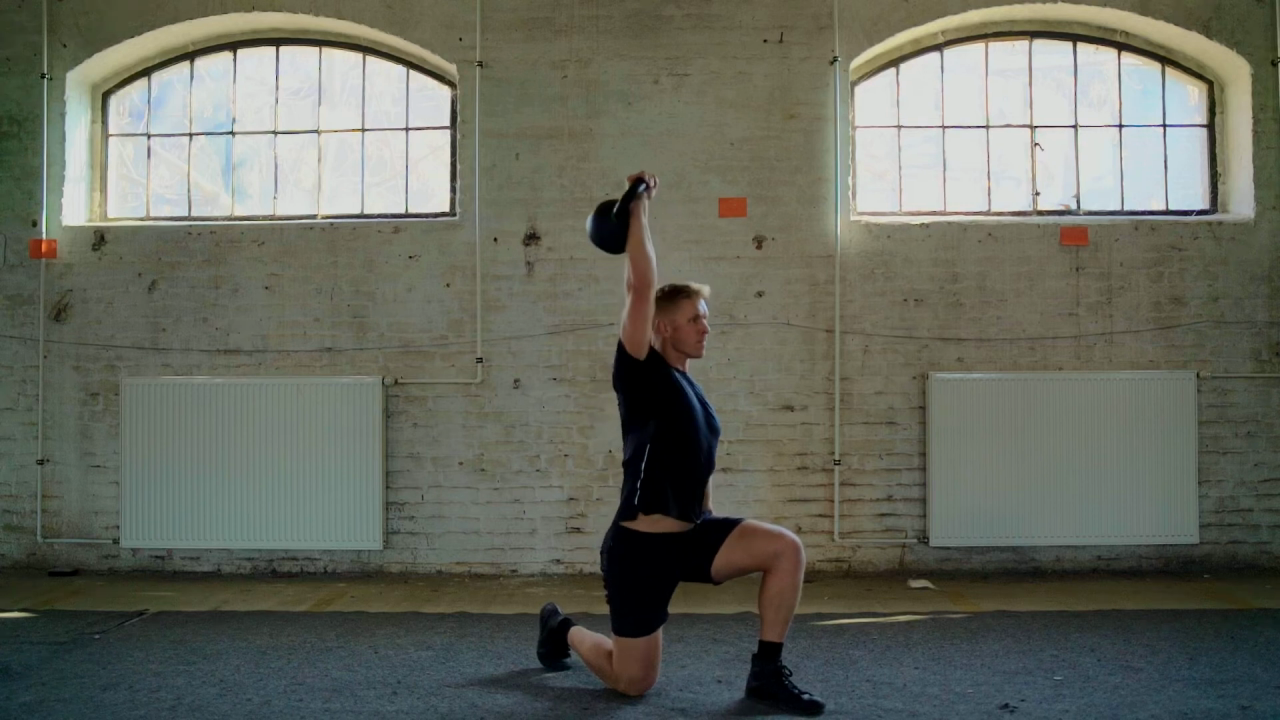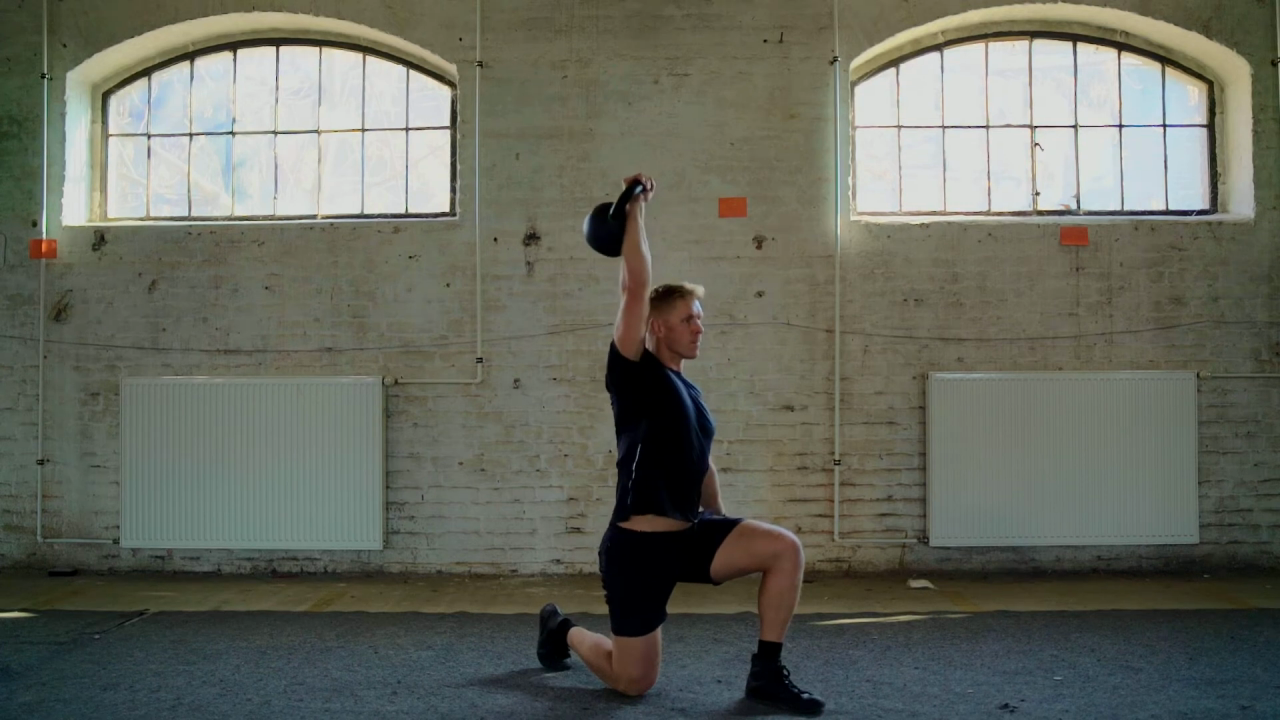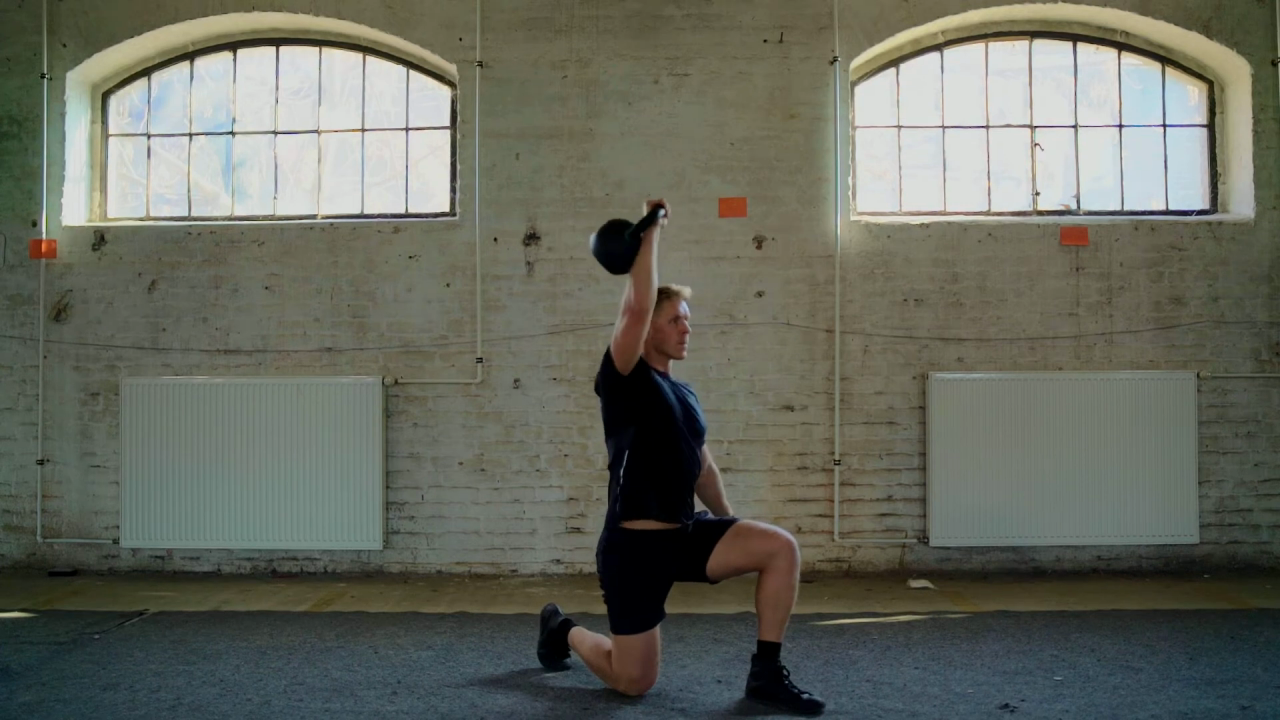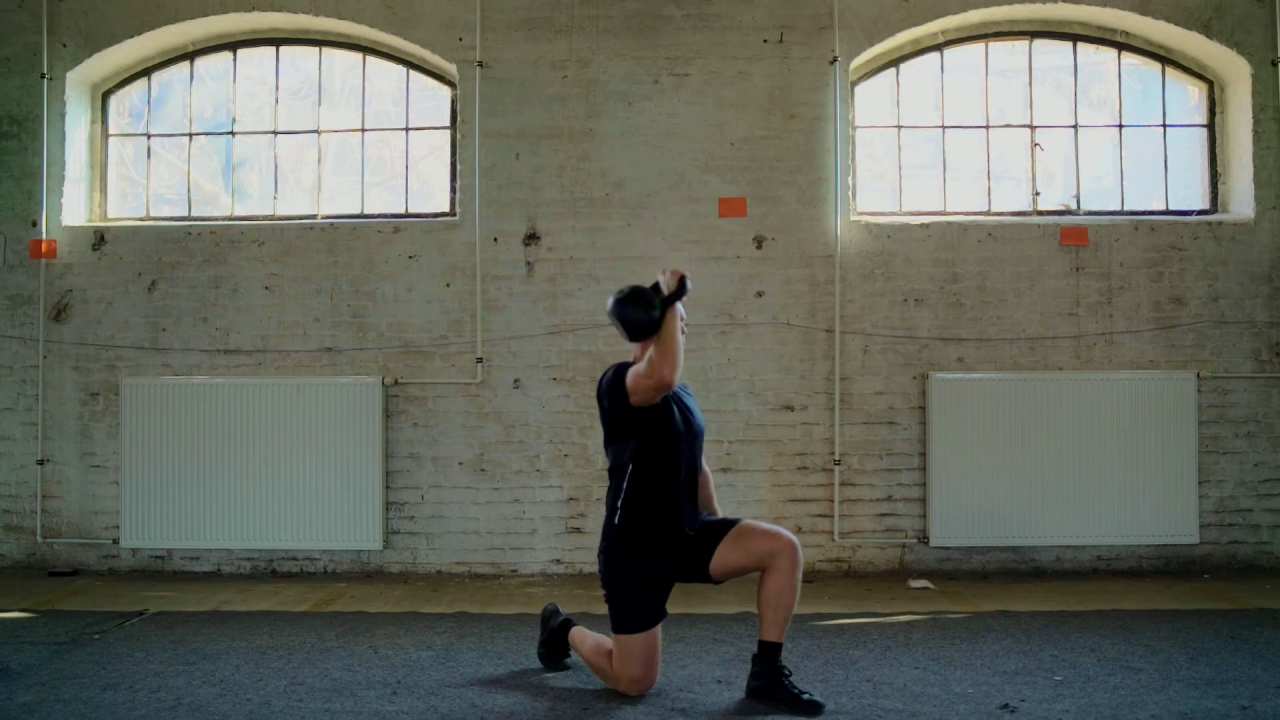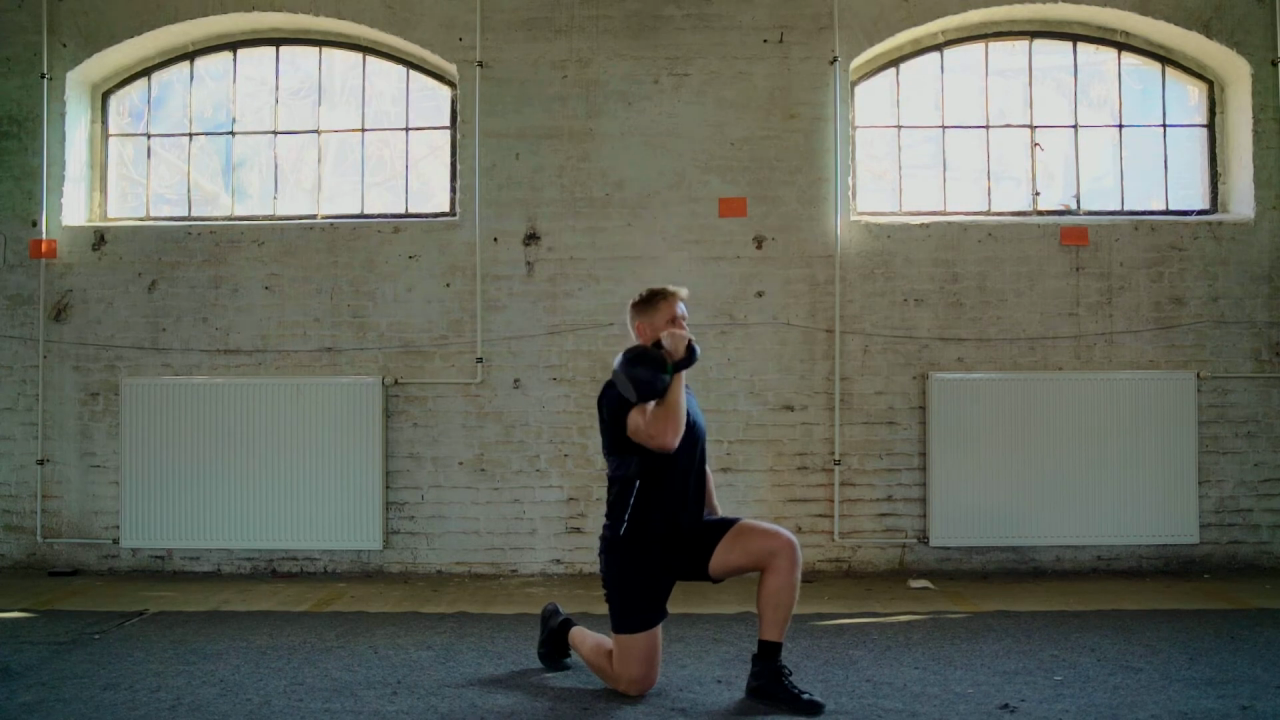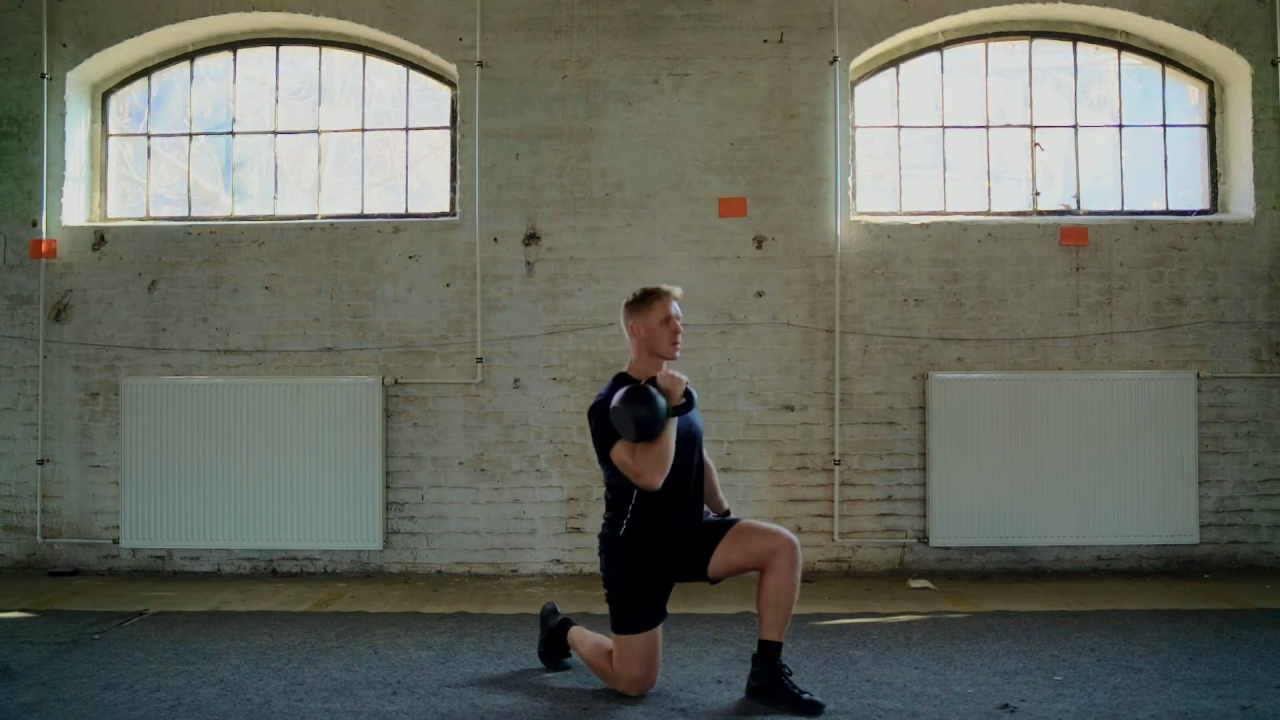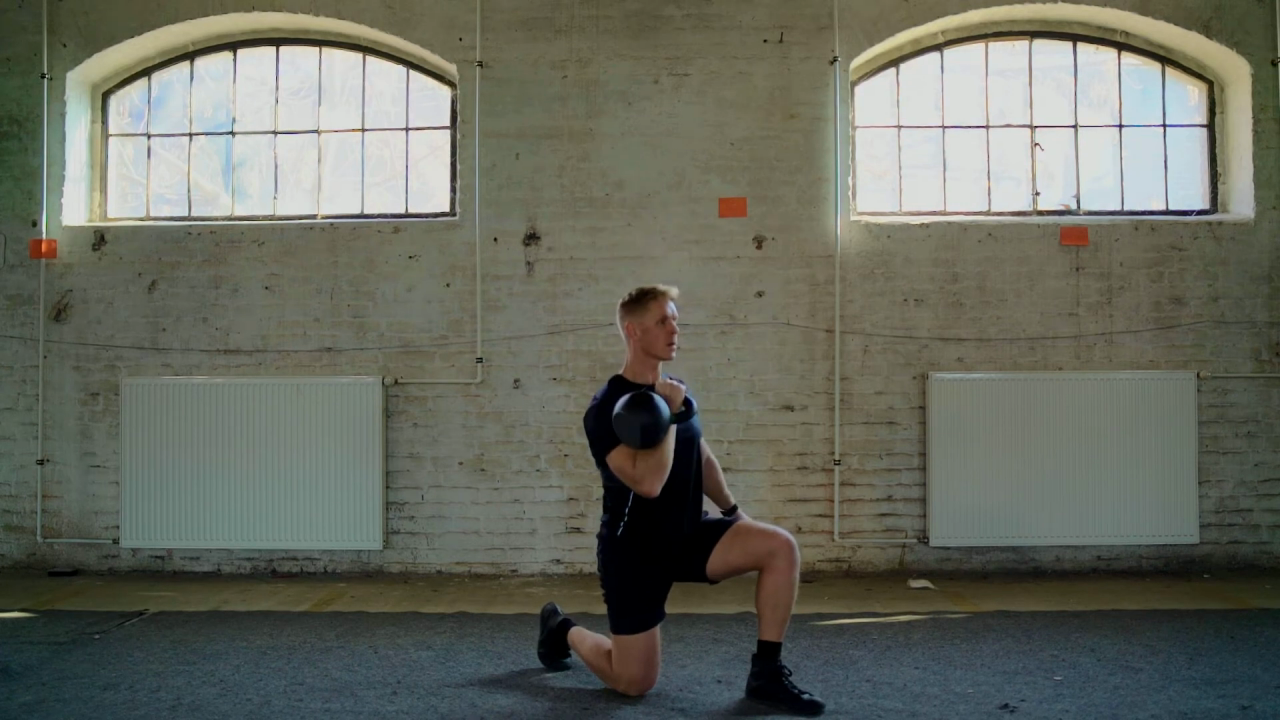
dt=0.3s
person 1, frame 1
left shoulder: (689, 391)
right shoulder: (641, 374)
right elbow: (640, 288)
left wrist: (709, 529)
right wrist: (638, 209)
left hip: (688, 537)
right hip: (640, 548)
left knee: (785, 549)
left ankle: (766, 672)
right ankle: (561, 629)
person 1, frame 2
left shoulder: (688, 392)
right shoulder: (633, 373)
right elbow: (635, 288)
left wrist: (722, 528)
right wrist: (634, 209)
left hip: (687, 536)
right hip: (637, 548)
left knee: (784, 549)
left ankle: (766, 673)
right ankle: (562, 630)
person 1, frame 3
left shoulder: (683, 394)
right shoulder: (623, 379)
left elbow: (702, 467)
right elbow: (637, 308)
left wrist: (729, 526)
right wrist: (650, 231)
left hip: (684, 533)
right hip: (635, 547)
left knee: (780, 547)
left ankle: (766, 672)
right ankle: (562, 629)
person 1, frame 4
left shoulder: (680, 394)
right shoulder: (619, 381)
right elbow: (664, 375)
left wrist: (717, 529)
right wrist: (667, 300)
left hip: (685, 533)
right hip: (636, 547)
left knee: (782, 547)
right knee: (634, 682)
left ankle: (766, 674)
right ankle: (563, 630)
person 1, frame 5
left shoulder: (676, 392)
right shoulder: (621, 392)
right elbow: (666, 439)
left wrist: (718, 524)
right wrist: (674, 365)
left hip: (686, 534)
right hip: (636, 549)
left knee: (782, 547)
right knee: (634, 683)
left ankle: (766, 673)
right ankle: (563, 630)
person 1, frame 6
left shoulder: (674, 389)
right shoulder: (613, 404)
right elbow: (651, 475)
left wrist: (724, 515)
right wrist: (669, 405)
left hip: (686, 533)
right hip: (637, 548)
left knee: (782, 546)
right knee: (635, 682)
left ankle: (766, 672)
right ankle: (563, 630)
person 1, frame 7
left shoulder: (675, 390)
right shoulder: (607, 409)
left elbow: (701, 458)
right elbow: (649, 482)
left wrist: (732, 512)
right wrist: (668, 413)
left hip: (686, 534)
right hip: (634, 549)
left knee: (780, 547)
right knee: (634, 682)
left ankle: (766, 673)
right ankle: (563, 631)
